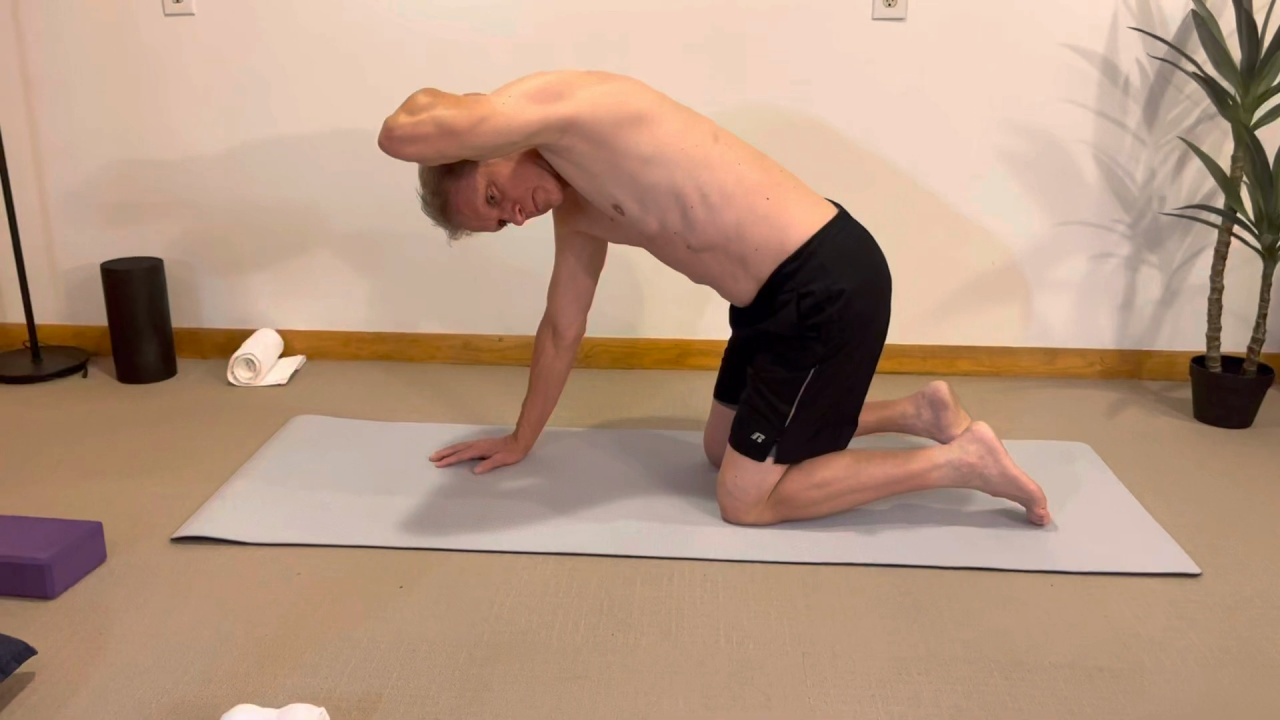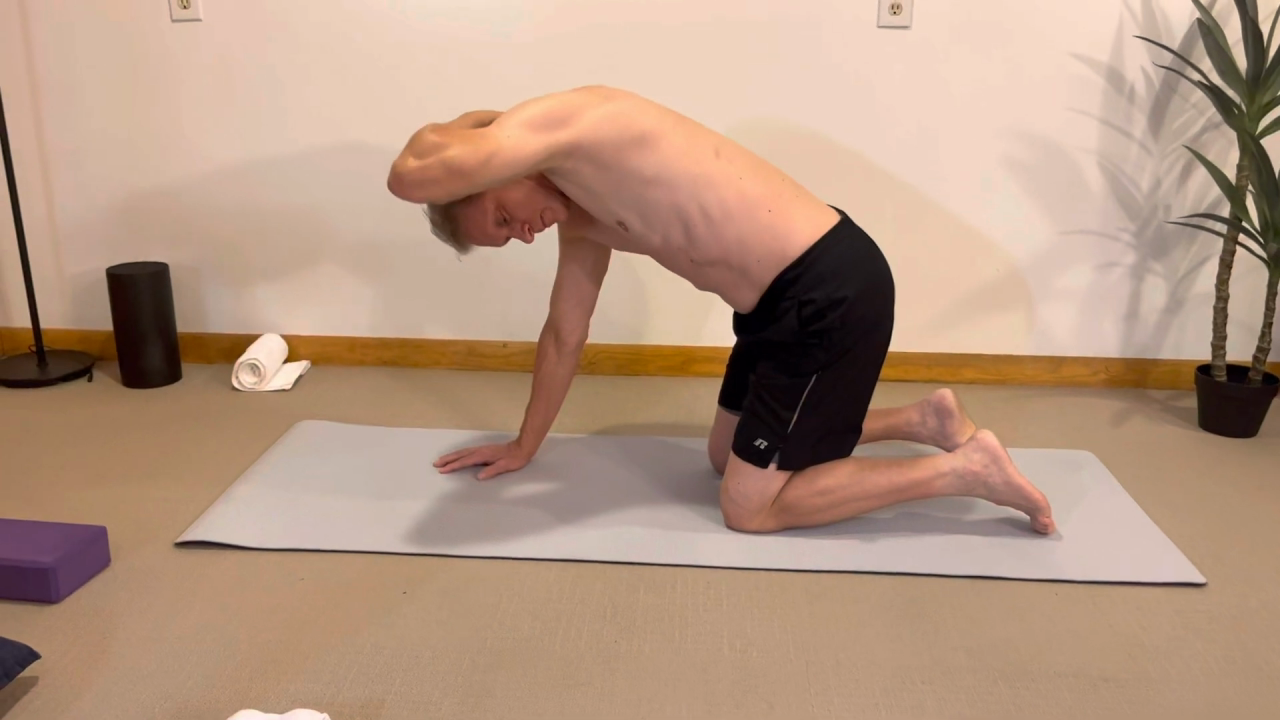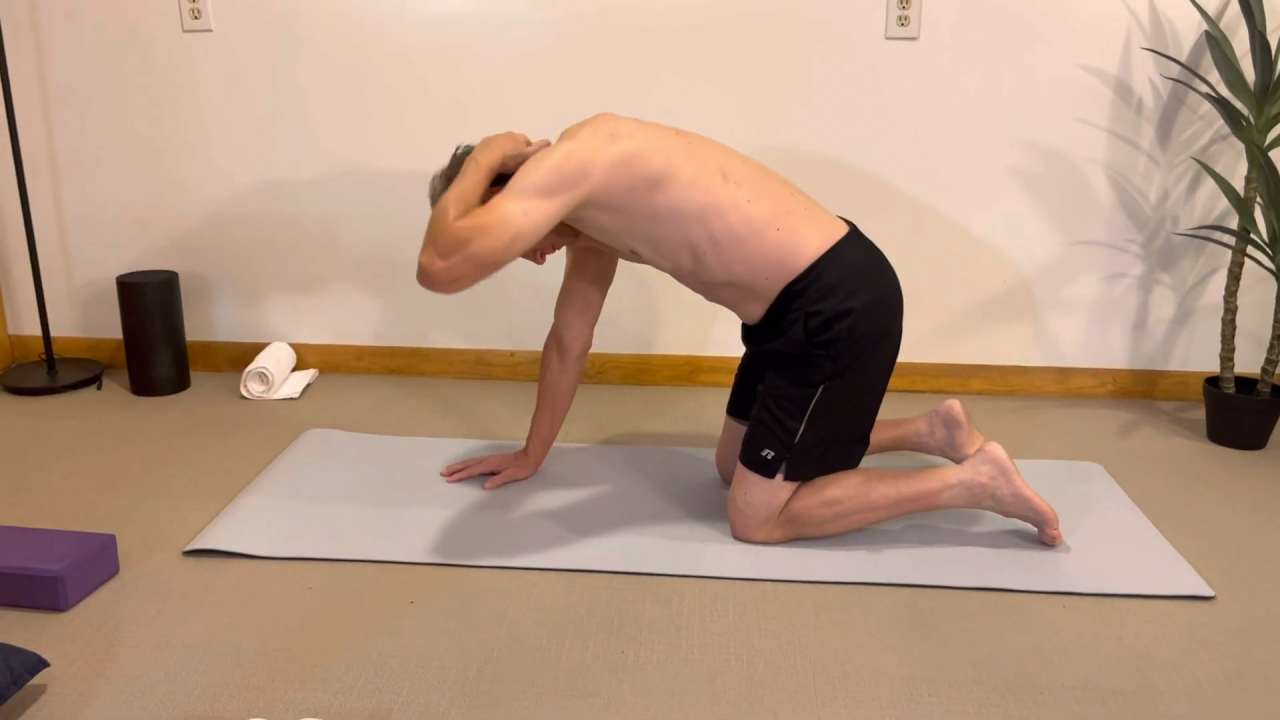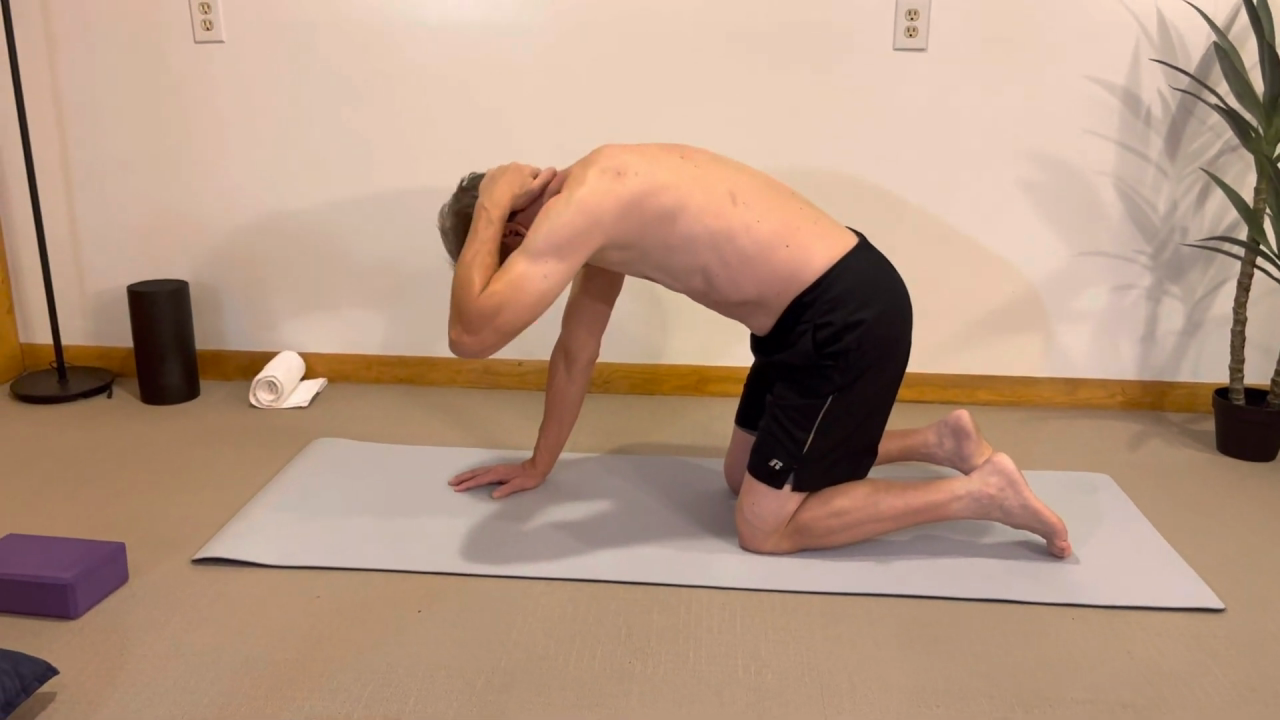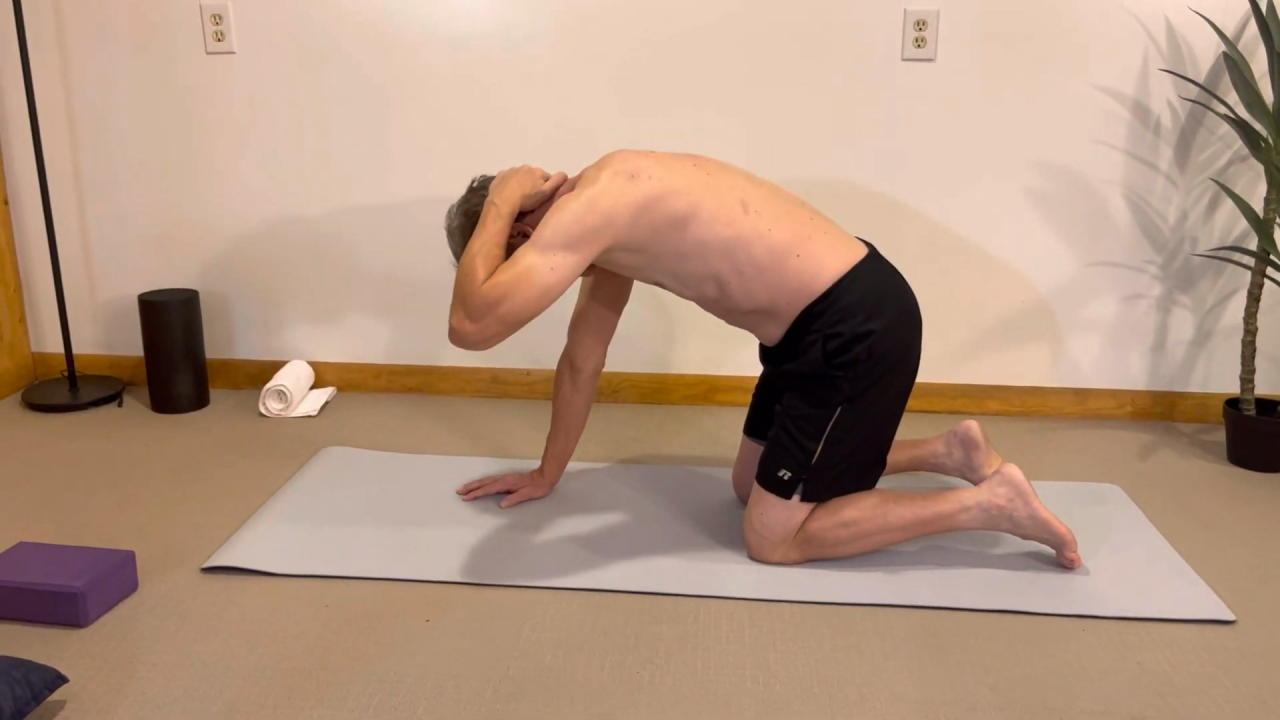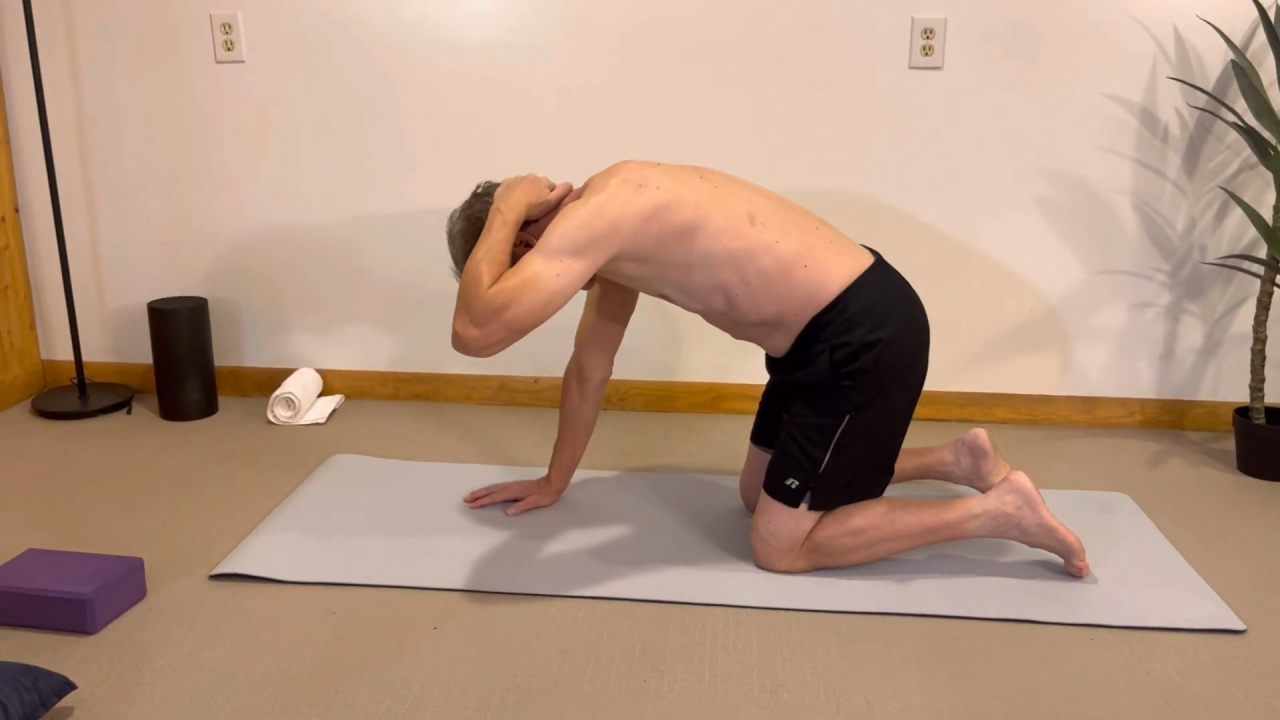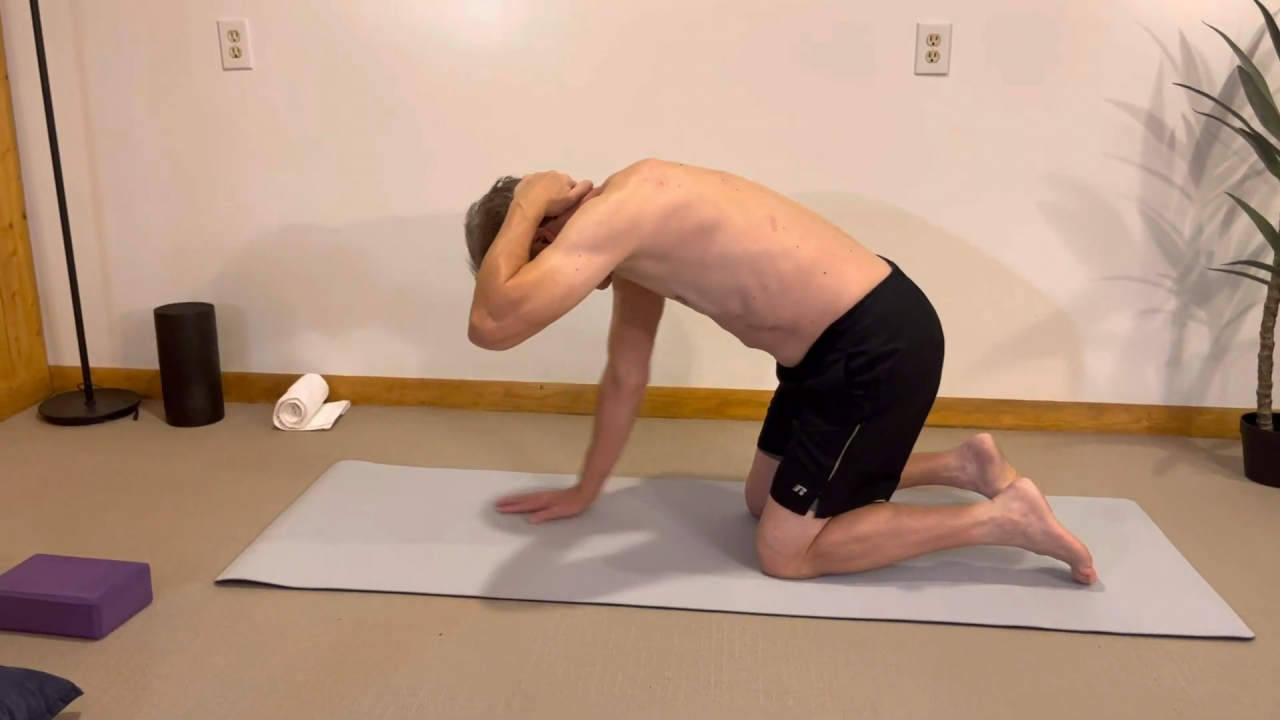
dt=0.4s
person 1, frame 1
left shoulder: (567, 100)
right shoulder: (576, 207)
left elbow: (403, 135)
right elbow: (561, 329)
left wrist: (453, 104)
right wrist: (520, 439)
left hip: (829, 285)
right hip: (780, 292)
left knee: (746, 499)
right knee: (724, 449)
left ankle: (961, 459)
right ankle: (917, 412)
person 1, frame 2
left shoulder: (565, 117)
right shoulder: (580, 212)
left elbow: (412, 177)
right elbow: (564, 334)
left wrist: (473, 127)
right wrist: (523, 446)
left hip: (831, 292)
right hip: (788, 293)
left knee: (749, 506)
right knee: (727, 455)
left ankle: (967, 468)
right ankle: (922, 419)
person 1, frame 3
left shoulder: (572, 160)
right shoulder: (589, 204)
left elbow: (440, 268)
right elbow: (568, 342)
left wrist: (486, 157)
right wrist: (530, 455)
left hip: (839, 304)
right hip: (806, 300)
left knee: (758, 517)
right knee: (736, 466)
left ankle: (974, 479)
right ankle: (929, 430)
person 1, frame 4
left shoulder: (580, 206)
right shoulder: (602, 214)
left elbow: (470, 337)
right elbow: (575, 351)
left wrist: (490, 201)
right wrist: (538, 465)
left hip: (848, 315)
right hip: (821, 305)
left knee: (765, 527)
right knee: (742, 474)
left ankle: (982, 492)
right ankle: (938, 440)
person 1, frame 5
left shoulder: (591, 206)
right shoulder: (609, 220)
left elbow: (472, 326)
right elbow: (582, 360)
left wrist: (500, 200)
right wrist: (547, 473)
left hip: (857, 326)
right hip: (830, 315)
left knee: (773, 536)
right knee: (752, 485)
left ankle: (991, 503)
right ankle: (946, 451)
person 1, frame 6
left shoulder: (596, 216)
right shoulder: (614, 231)
left elbow: (476, 333)
right elbow: (589, 370)
left wrist: (506, 208)
right wrist: (554, 482)
left hip: (865, 335)
right hip: (835, 324)
left knee: (781, 546)
right knee: (760, 492)
left ankle: (998, 510)
right ankle: (956, 458)
person 1, frame 7
left shoulder: (617, 211)
right shoulder: (630, 237)
left elbow: (491, 326)
right elbow: (625, 376)
left wrist: (526, 204)
right wrist: (584, 490)
left hip: (879, 345)
right hip: (846, 336)
left knee: (785, 551)
right knee: (764, 500)
left ankle: (1004, 518)
right ankle: (960, 464)
